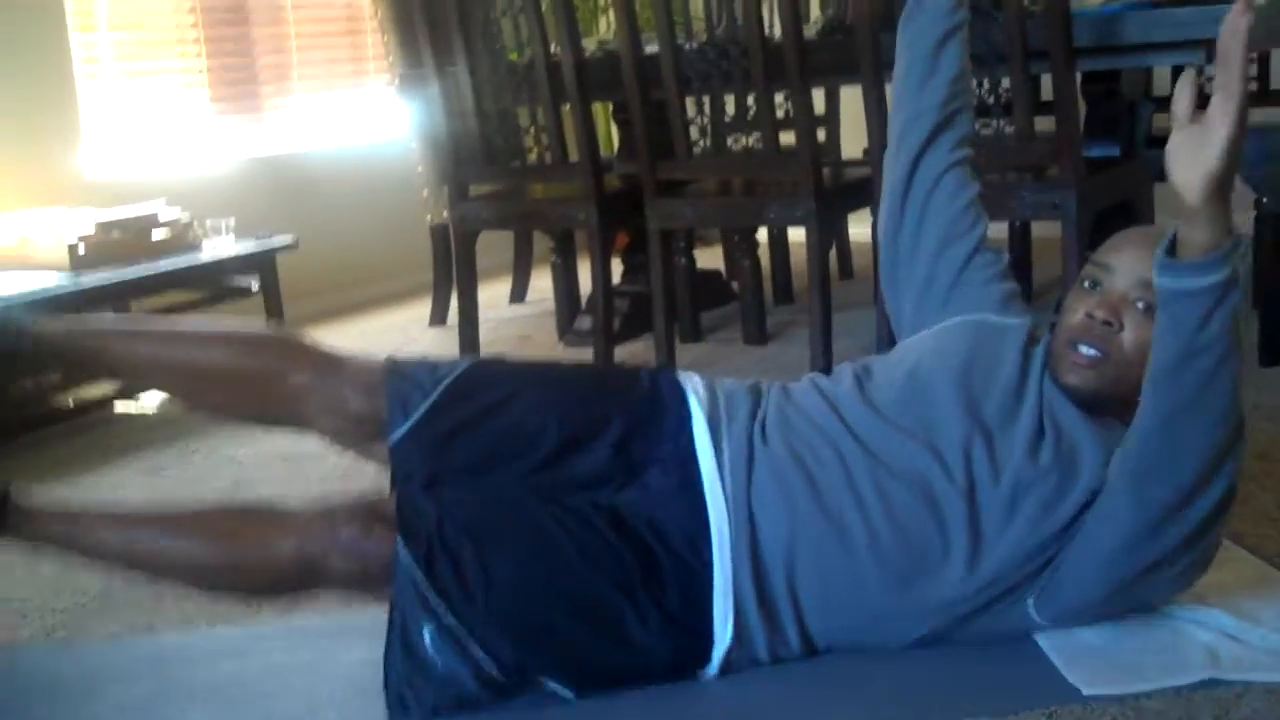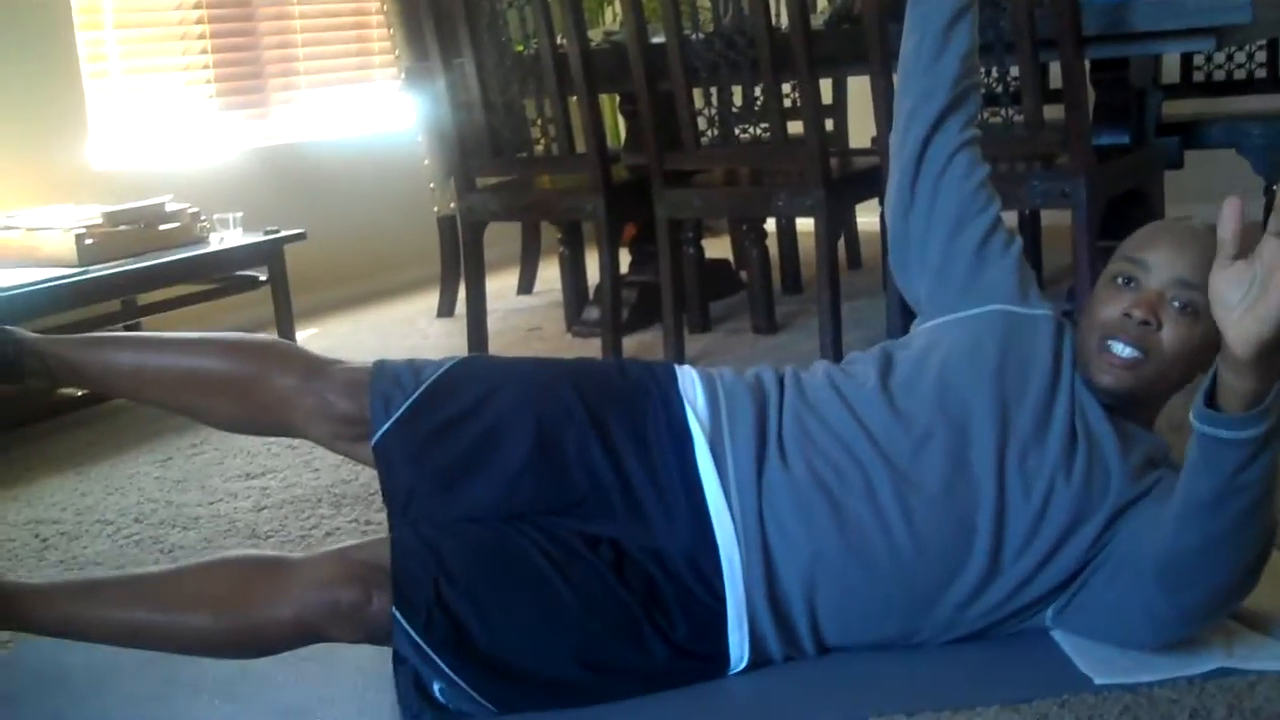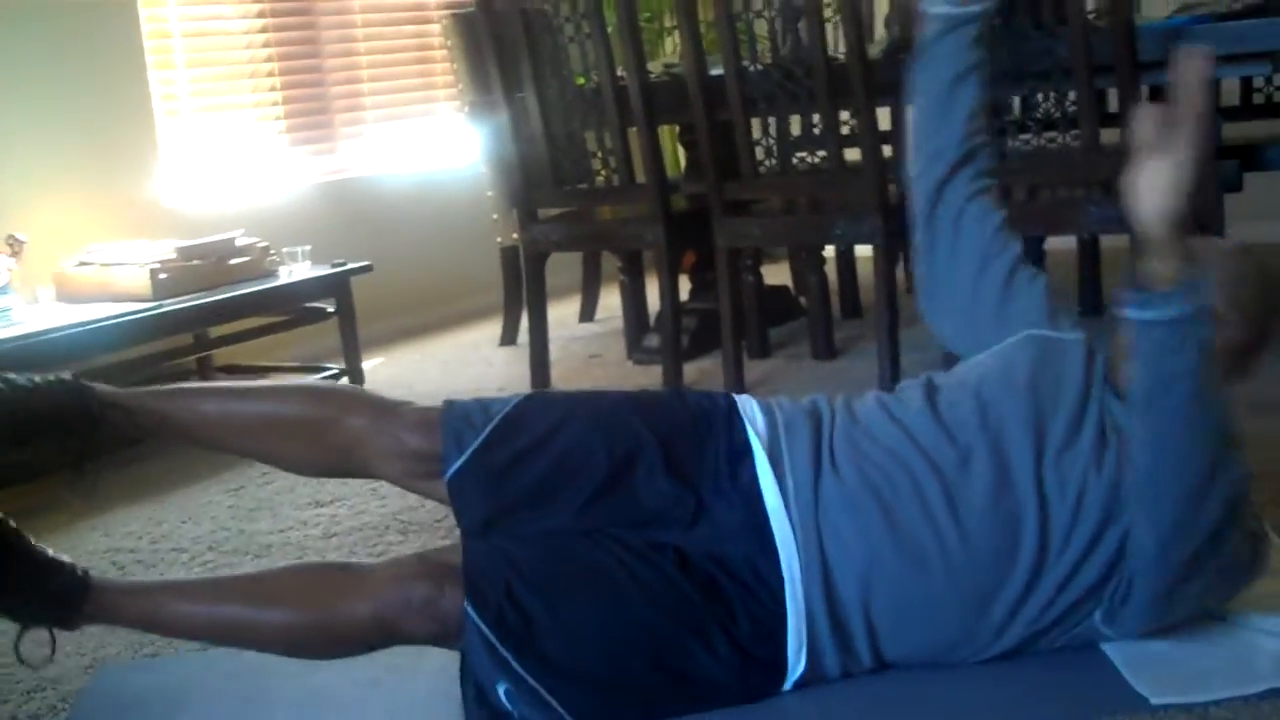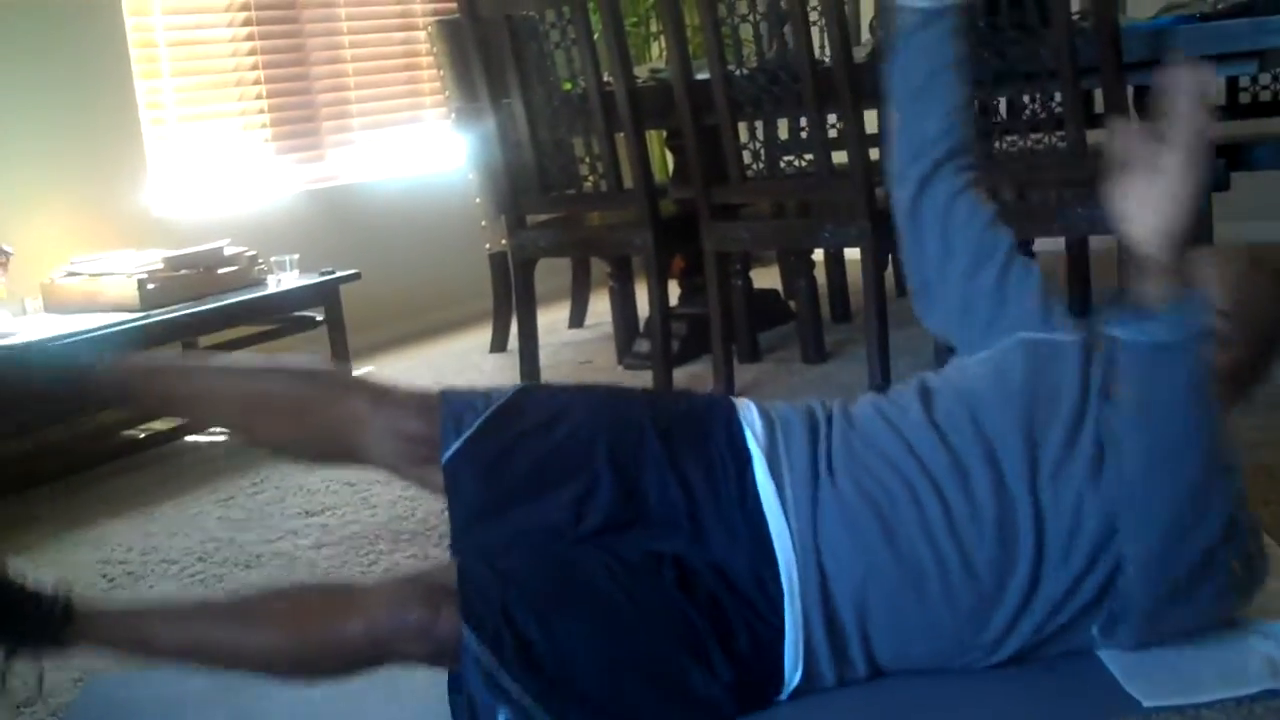
dt=0.7s
person 1, frame 1
left shoulder: (1118, 518)
right shoulder: (990, 328)
left elbow: (1185, 459)
right elbow: (926, 167)
left wrist: (1204, 232)
left hip: (696, 588)
right hip: (688, 431)
left knee: (341, 538)
right knee: (333, 386)
person 1, frame 2
left shoulder: (1143, 507)
right shoulder: (1010, 317)
right elbow: (931, 149)
left hip: (700, 594)
right hip: (683, 427)
left knee: (334, 593)
right knee: (321, 391)
person 1, frame 3
right shoulder: (1050, 338)
left elbow: (1174, 485)
right elbow: (951, 195)
left wrist: (1167, 250)
left hip: (766, 603)
right hip: (741, 451)
left knee: (410, 594)
right knee: (390, 431)
person 1, frame 4
right shoulder: (1053, 333)
left elbow: (1161, 487)
right elbow: (933, 182)
left wrist: (1164, 267)
left hip: (761, 617)
right hip: (745, 460)
left knee: (401, 614)
right knee: (382, 420)
